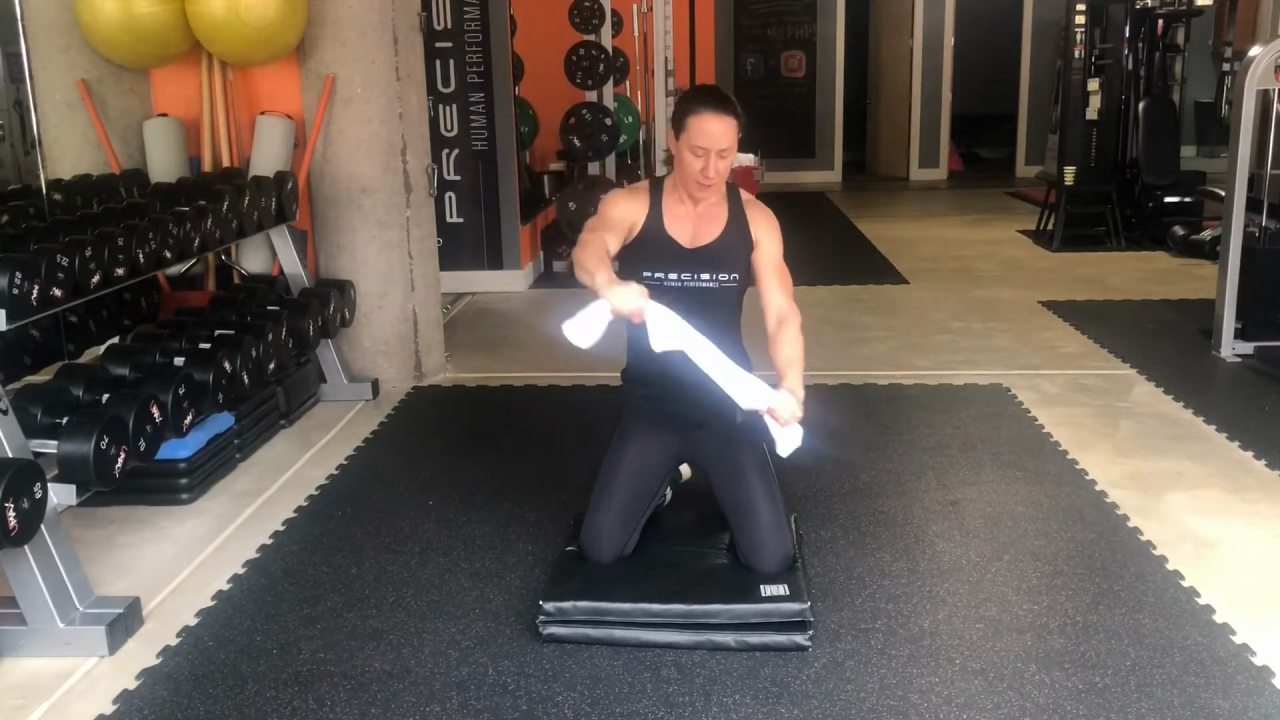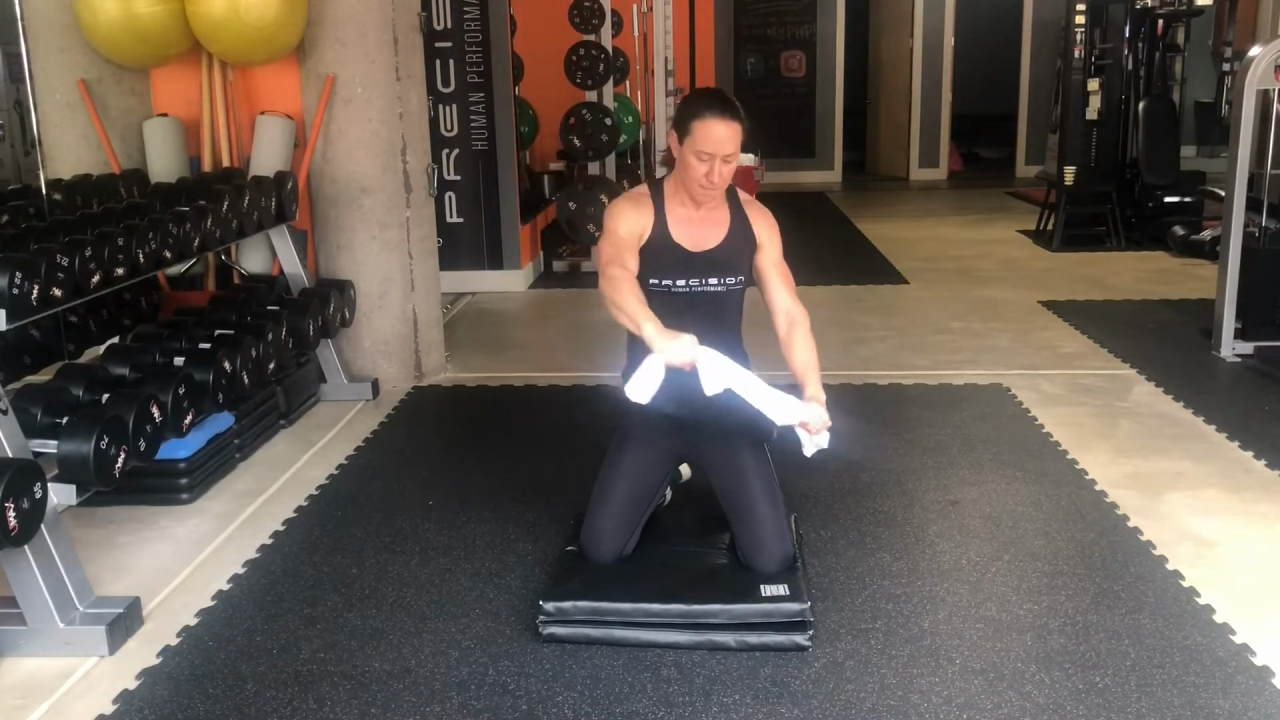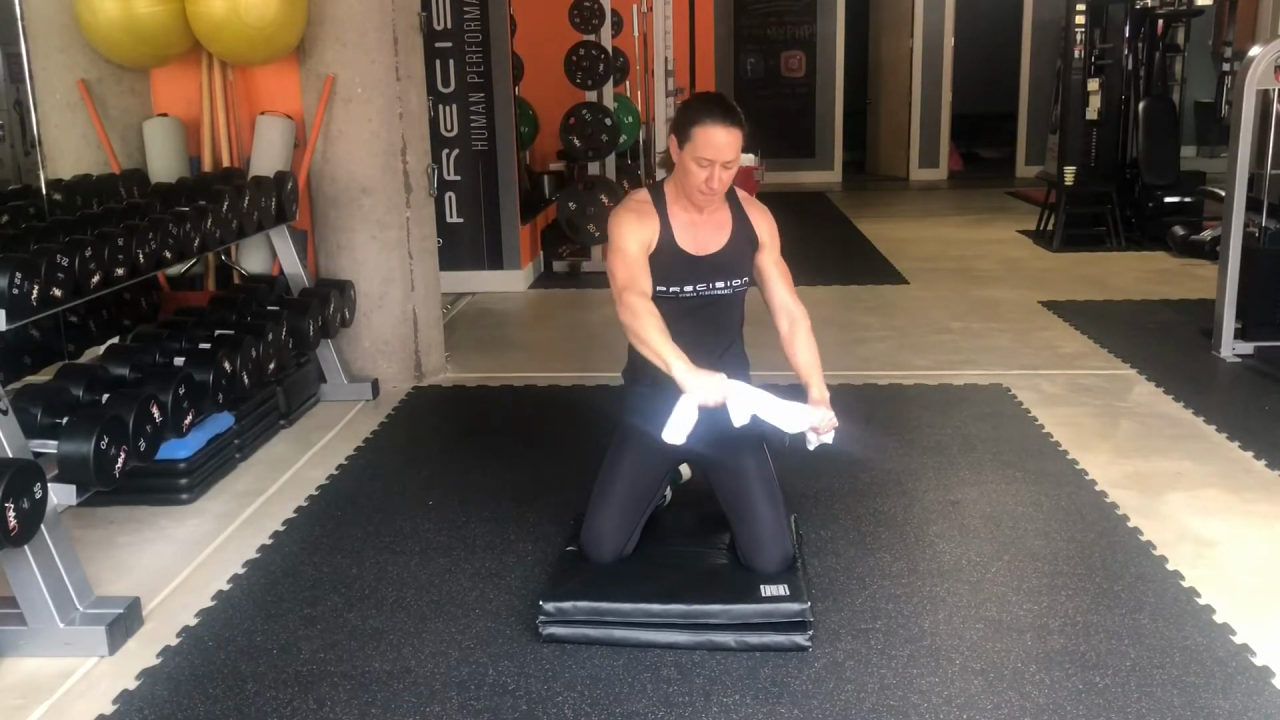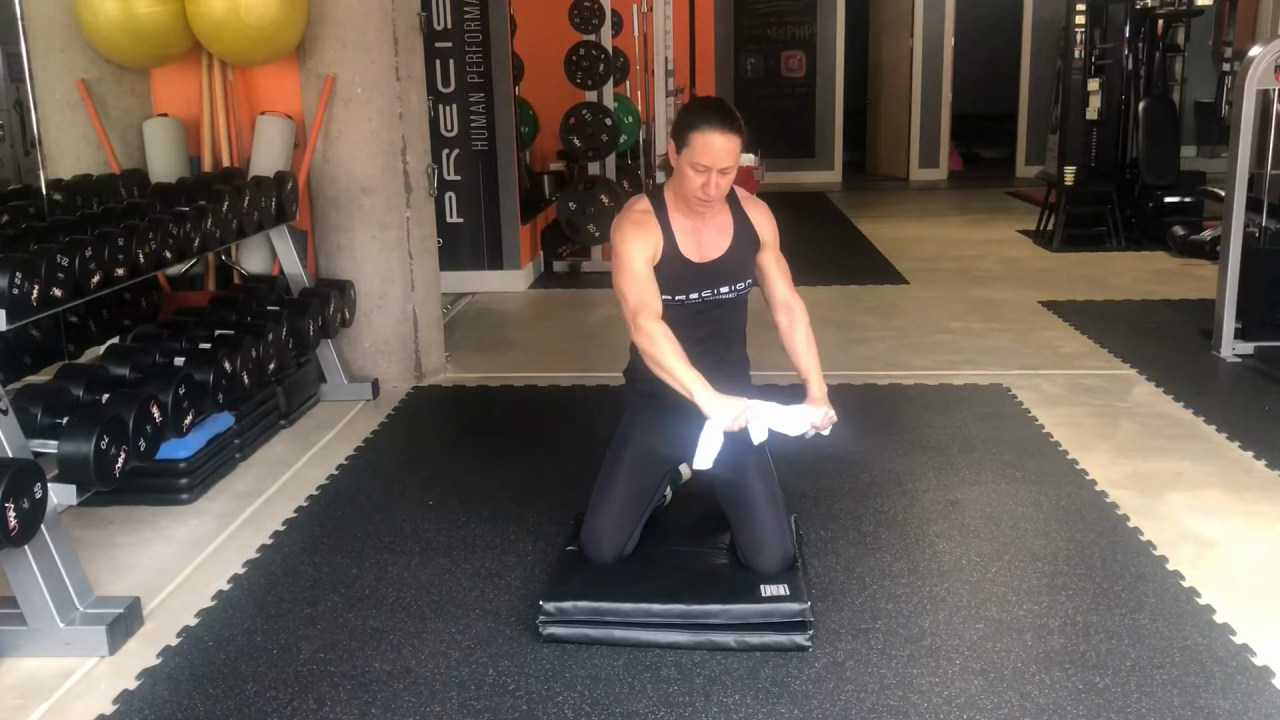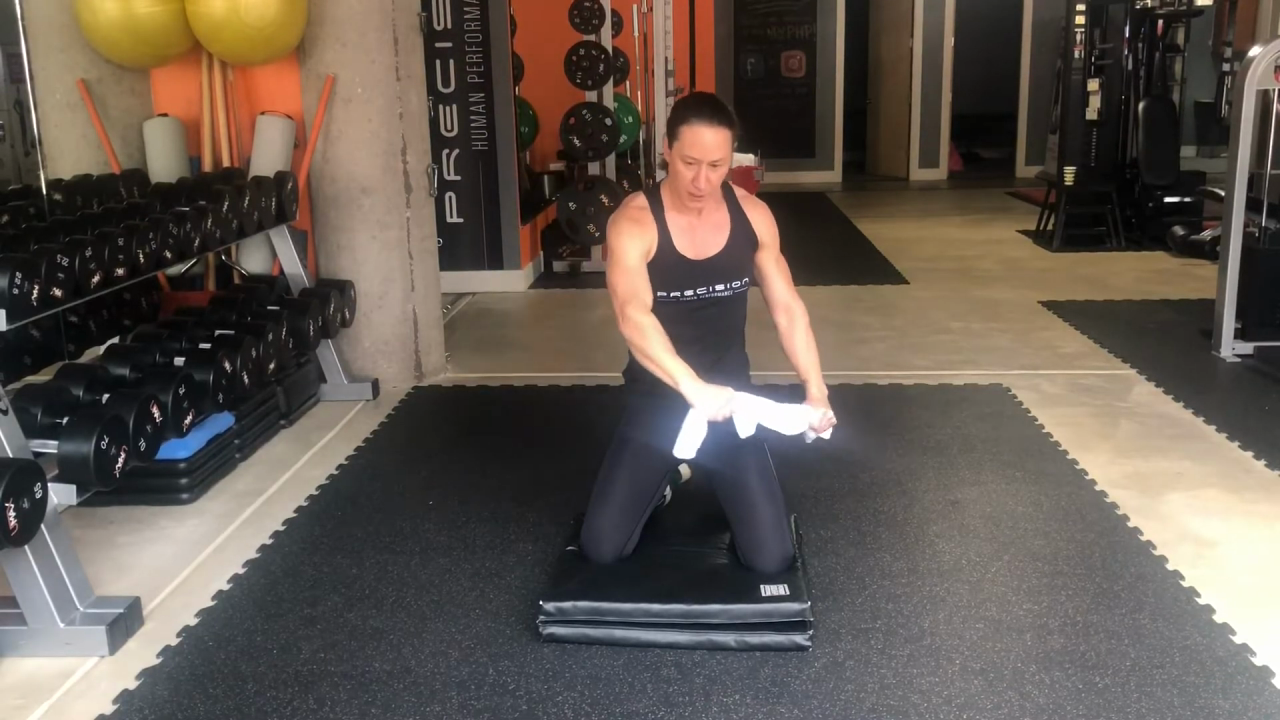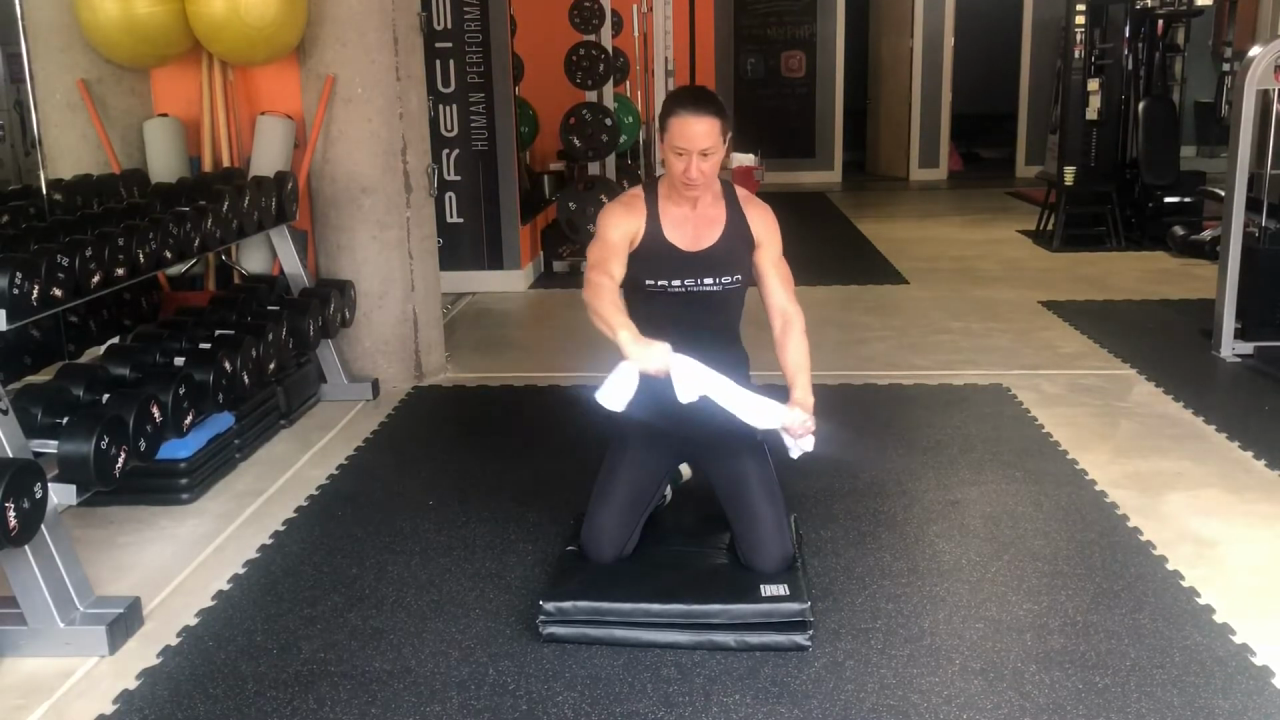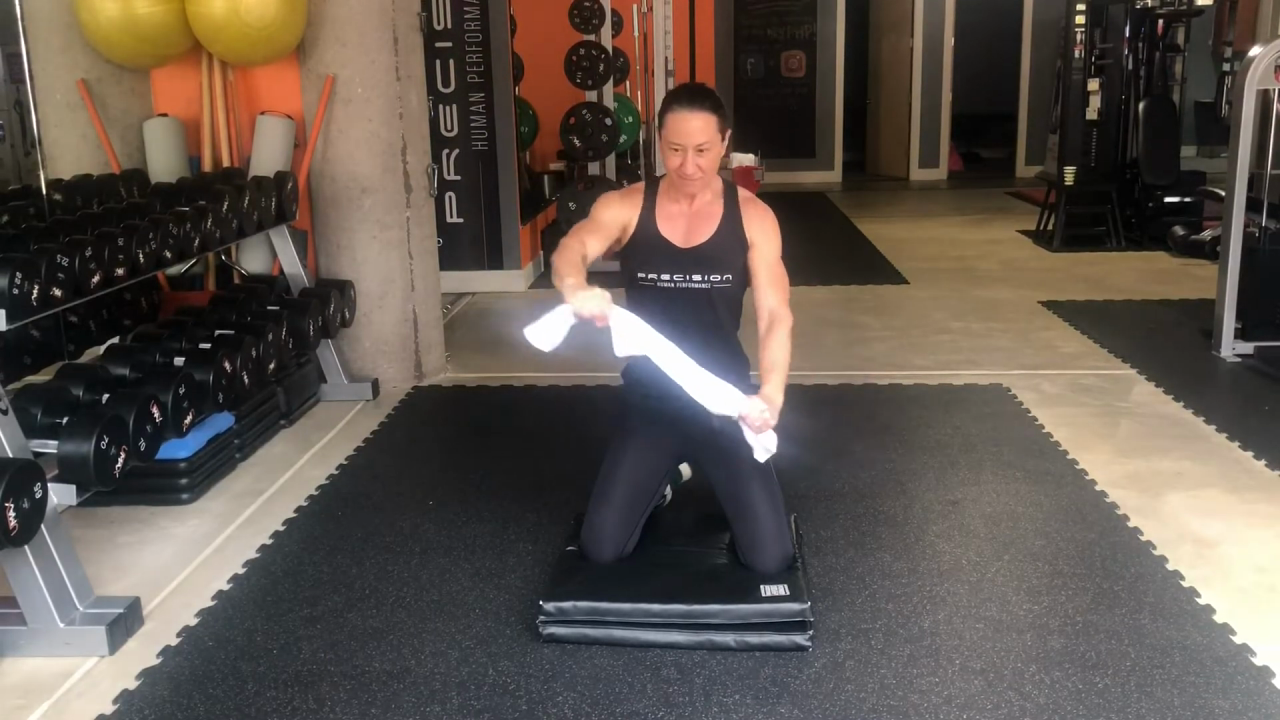
dt=0.3s
person 1, frame 1
left shoulder: (755, 218)
right shoulder: (630, 204)
left elbow: (782, 313)
right elbow: (590, 247)
left wrist: (790, 387)
right wrist: (608, 283)
left hip: (726, 409)
right hip: (649, 408)
left knee: (771, 559)
right knee: (599, 548)
left ankle: (714, 484)
right ankle: (661, 482)
person 1, frame 2
left shoulder: (754, 219)
right shoulder: (633, 210)
left elbow: (789, 314)
right elbow: (614, 276)
left wrist: (812, 391)
right wrist: (655, 334)
left hip: (728, 405)
right hip: (653, 404)
left knee: (772, 559)
right knee: (600, 548)
left ankle: (708, 479)
right ankle: (662, 482)
person 1, frame 3
left shoulder: (754, 217)
right shoulder: (635, 217)
left elbow: (789, 312)
right elbow: (631, 302)
left wrist: (817, 392)
right wrist: (684, 372)
left hip: (729, 406)
right hip: (655, 404)
left knee: (771, 559)
right knee: (601, 549)
left ankle: (714, 480)
right ankle: (661, 482)
person 1, frame 4
left shoulder: (754, 215)
right shoulder: (637, 225)
left elbow: (787, 306)
right elbow: (645, 324)
left wrist: (816, 387)
right wrist: (705, 398)
left hip: (731, 398)
right hip: (656, 402)
left knee: (772, 558)
right knee: (601, 547)
right ankle: (662, 483)
person 1, frame 5
left shoulder: (753, 215)
right shoulder: (633, 221)
left elbow: (787, 307)
right elbow: (633, 316)
left wrist: (815, 388)
right wrist: (691, 387)
left hip: (730, 399)
right hip: (655, 402)
left knee: (771, 558)
right knee: (601, 548)
left ankle: (706, 481)
right ankle: (661, 482)
person 1, frame 6
left shoulder: (752, 215)
right shoulder: (628, 213)
left elbow: (786, 313)
right elbow: (597, 283)
left wrist: (801, 395)
right wrist: (630, 339)
left hip: (728, 404)
right hip: (652, 403)
left knee: (772, 558)
right knee: (601, 548)
left ankle: (700, 476)
right ankle: (660, 484)
person 1, frame 7
left shoulder: (753, 216)
right shoulder: (625, 206)
left elbow: (775, 315)
right elbow: (570, 251)
left wrist: (771, 394)
right wrist: (576, 287)
right hip: (649, 402)
left knee: (771, 558)
right knee: (600, 548)
left ankle: (708, 476)
right ankle: (661, 482)
